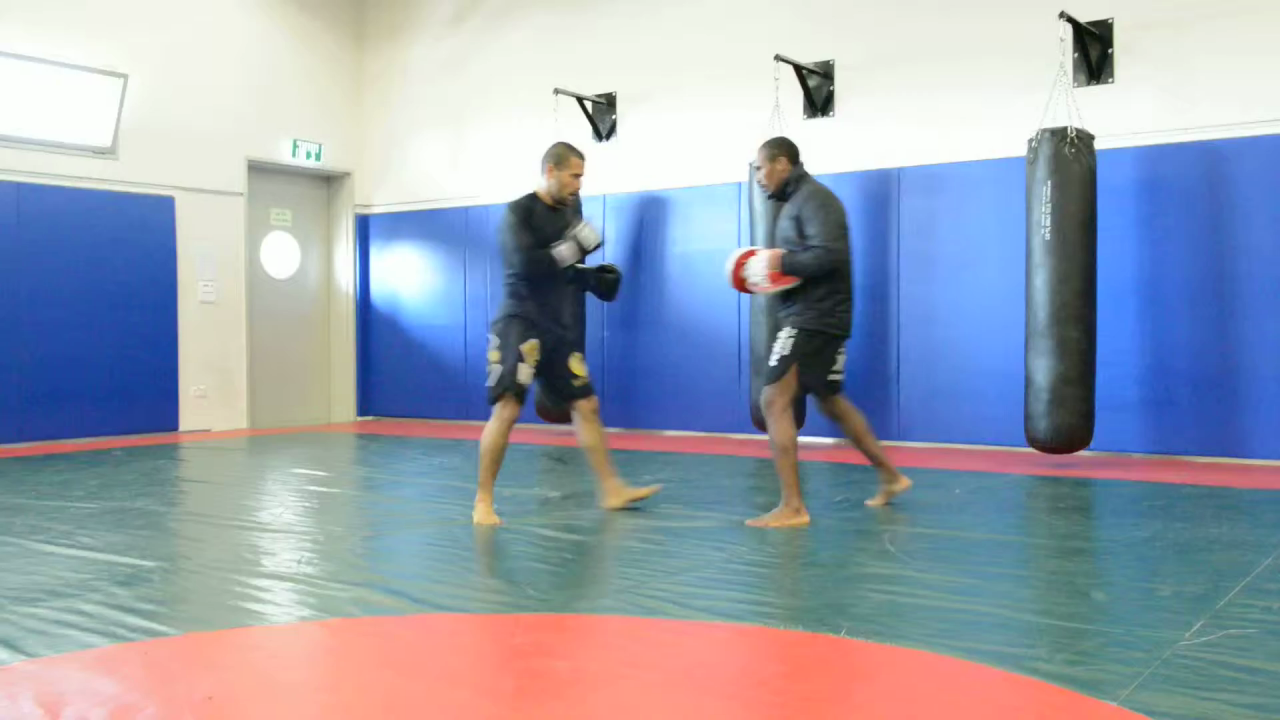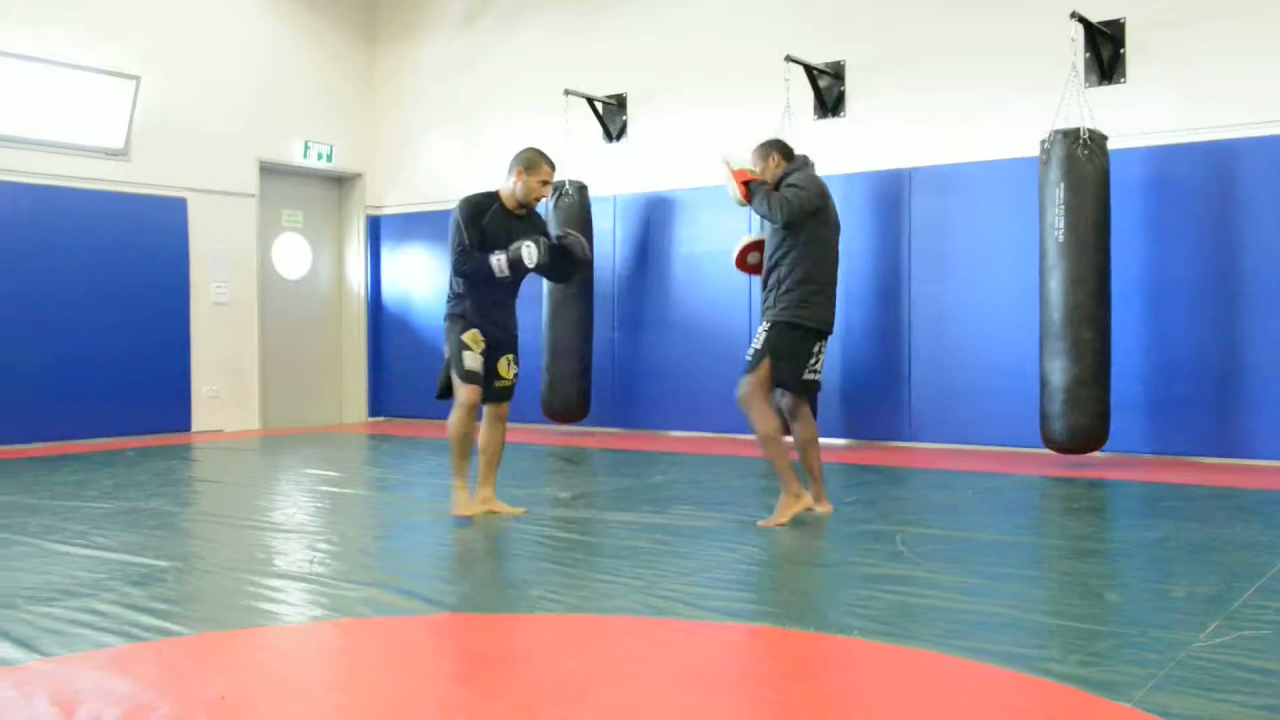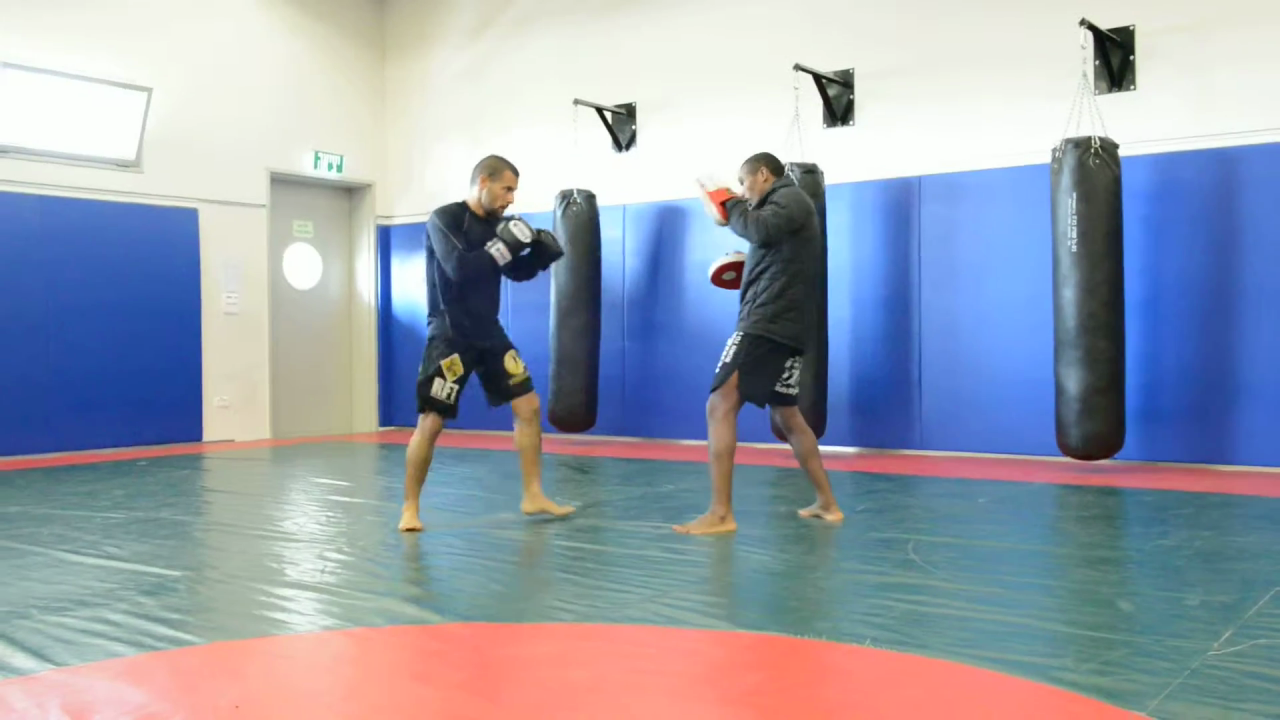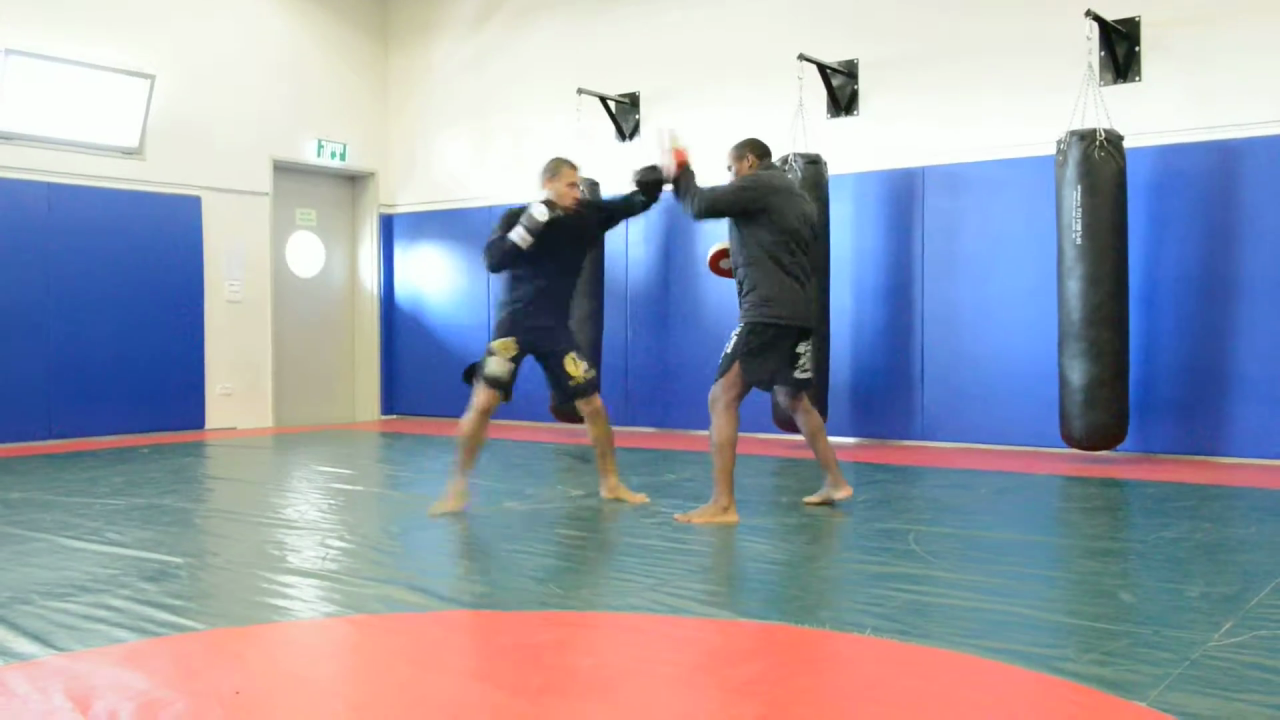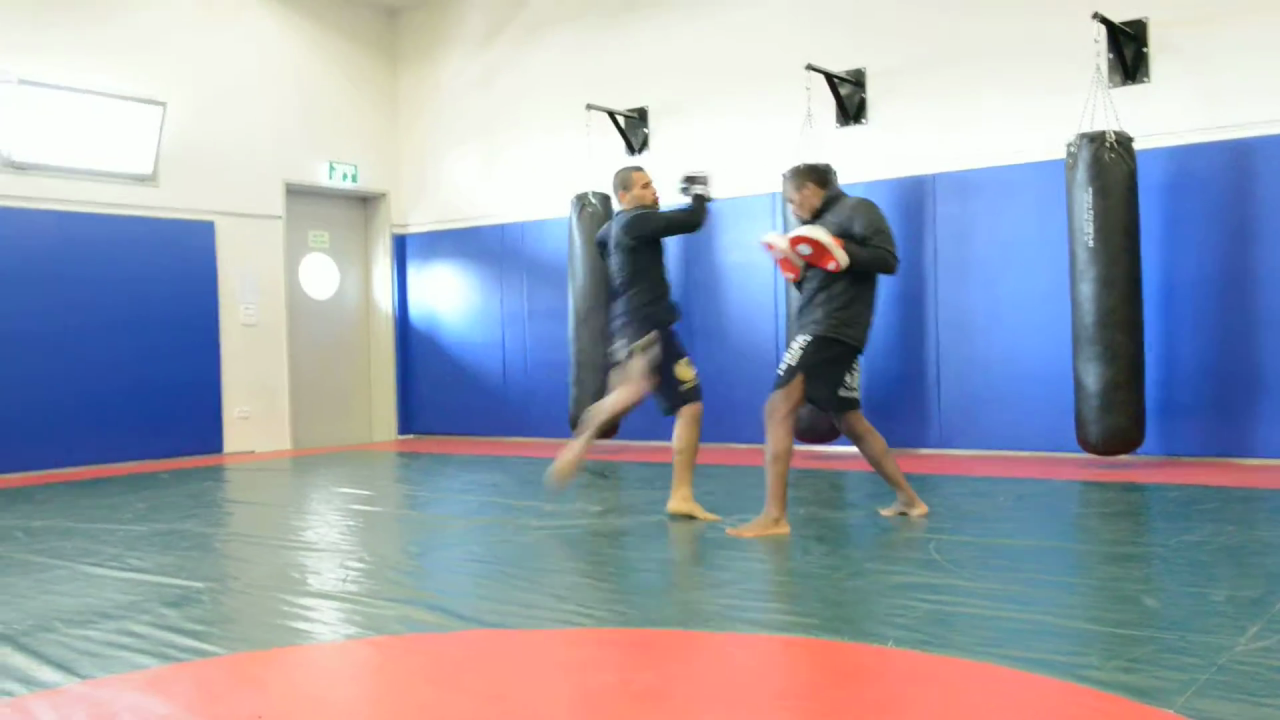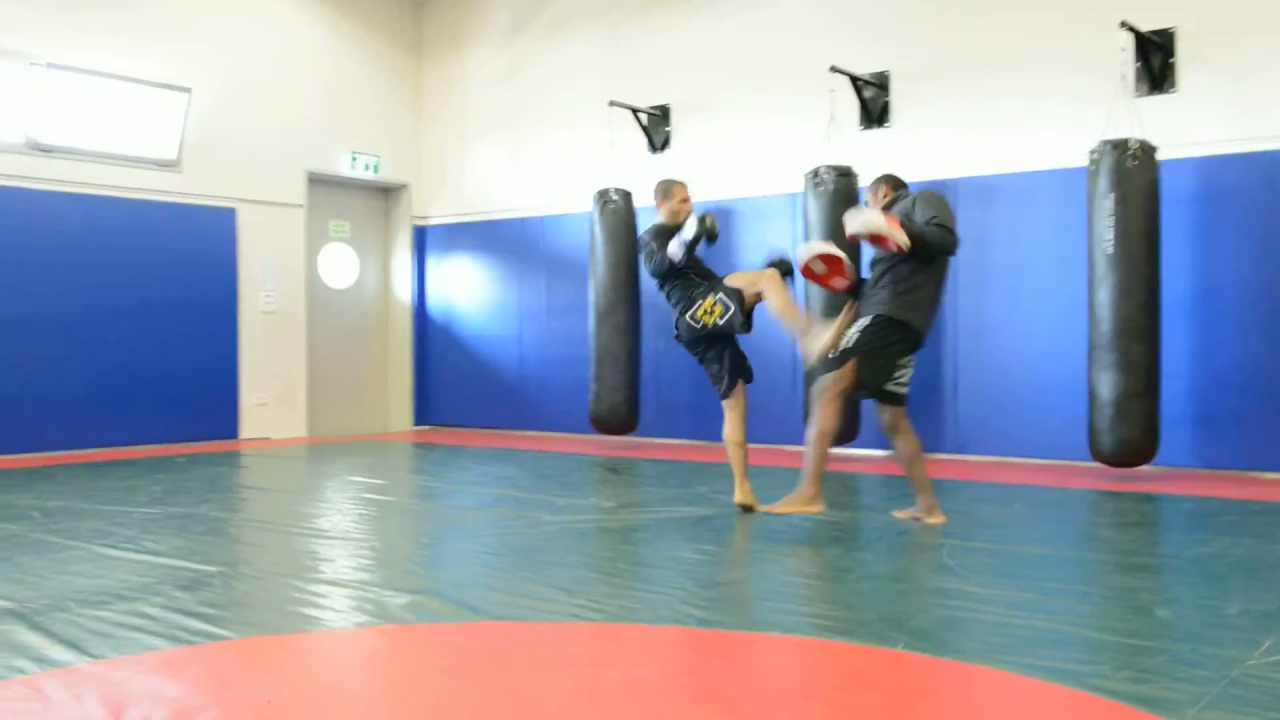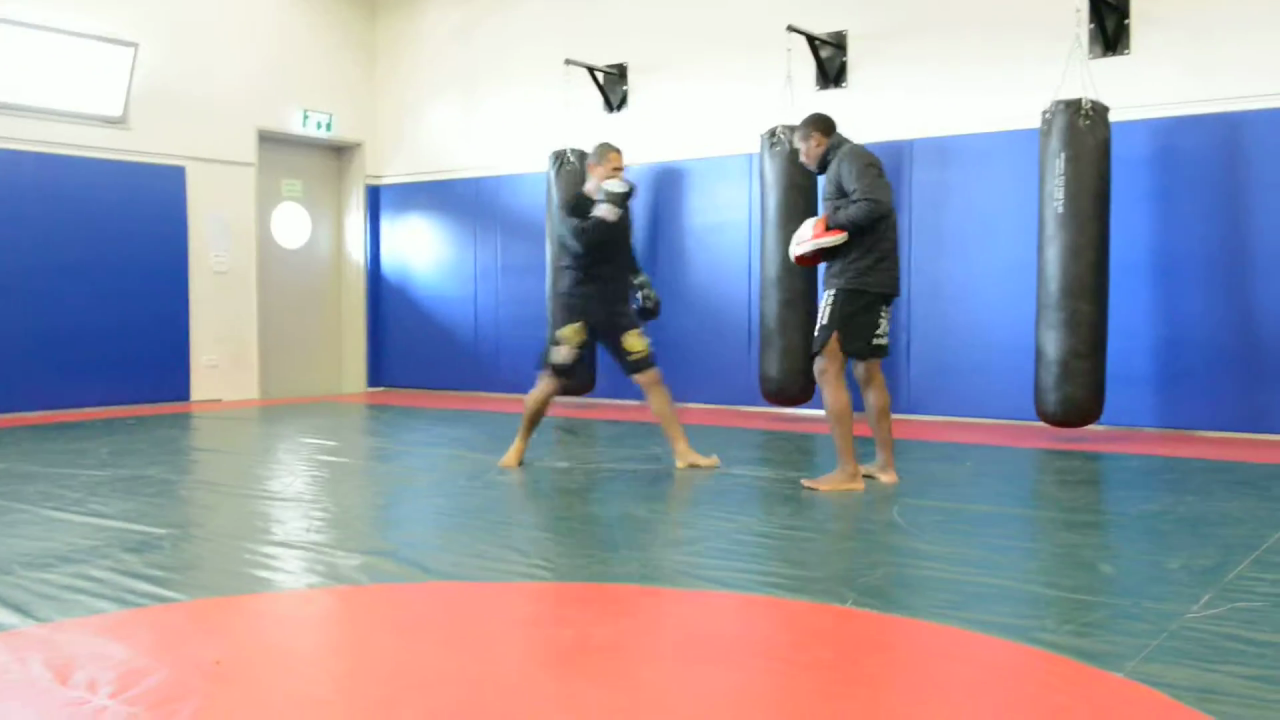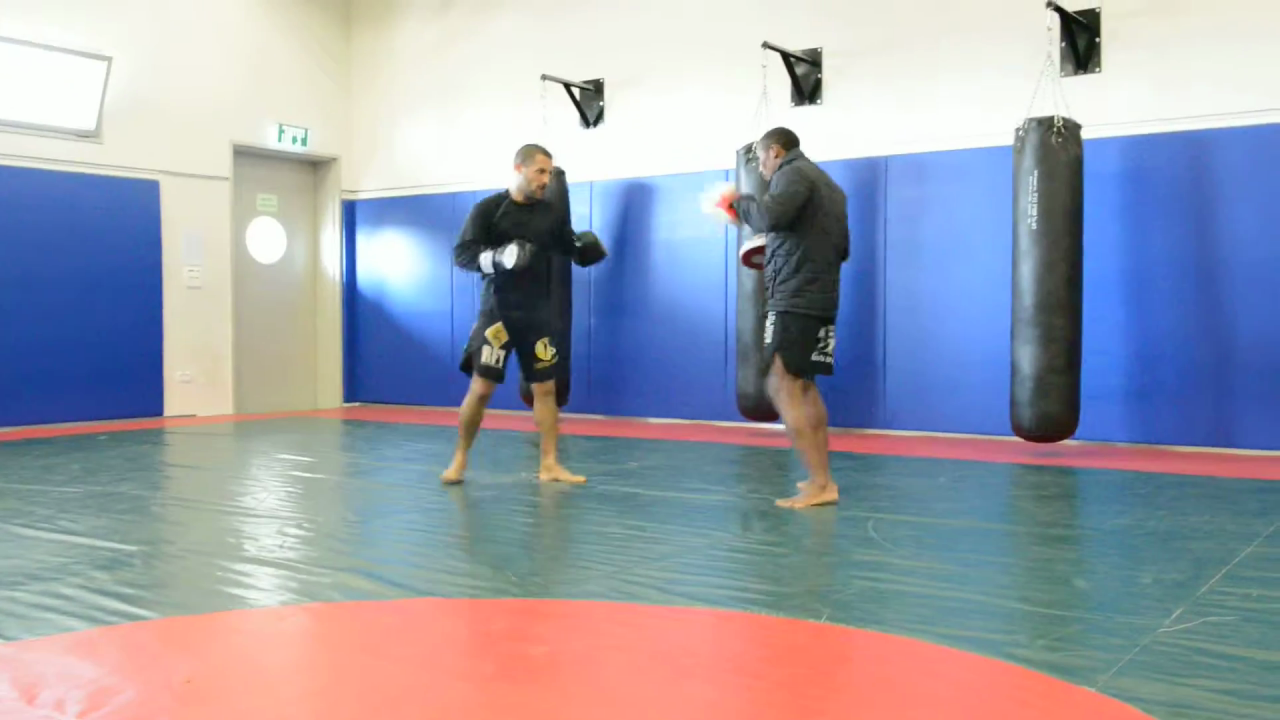
dt=0.4s
person 1, frame 1
left shoulder: (814, 198)
right shoulder: (796, 200)
left elbow: (829, 257)
left wrist: (783, 261)
right wrist: (776, 265)
left hip: (813, 318)
right hip: (811, 316)
left knee: (774, 400)
right knee: (830, 401)
left ankle: (793, 506)
right ankle: (890, 476)
person 1, frame 2
left shoulder: (803, 181)
right shoulder: (801, 188)
left elbow: (782, 212)
left wrist: (753, 188)
right wrist: (768, 259)
left hip: (794, 311)
right hip: (810, 312)
left knee: (751, 393)
right knee: (795, 403)
left ankle: (792, 490)
right ankle: (817, 494)
person 1, frame 3
left shoulder: (791, 198)
right shoulder: (788, 205)
left elbow: (759, 230)
left wrist: (729, 206)
right wrist: (745, 274)
left hip: (765, 325)
right hip: (788, 328)
left knee: (720, 406)
right knee: (787, 415)
left ankle: (720, 513)
right ankle: (826, 502)
person 1, frame 4
left shoulder: (757, 183)
right shoulder: (798, 196)
left elbow: (699, 205)
left wrist: (681, 173)
left hip: (766, 313)
right hip: (799, 314)
left knee: (722, 399)
right knee: (796, 399)
left ankle: (722, 504)
right ankle: (835, 482)
person 1, frame 5
left shoulder: (859, 210)
right shoulder: (821, 224)
left elbow: (888, 260)
left wrist: (845, 253)
right wrist: (797, 268)
left hip: (831, 329)
right hip: (822, 328)
left knee: (780, 408)
right knee: (851, 421)
left ankle: (774, 516)
right ankle: (909, 498)
person 1, frame 6
left shoulder: (924, 201)
right shoulder: (902, 218)
left elbow: (945, 241)
left wrist: (897, 233)
left hip: (891, 316)
right hip: (895, 319)
left knee: (827, 389)
right knee: (893, 417)
left ankle: (809, 492)
right ankle: (927, 505)
person 1, frame 7
left shoulder: (849, 158)
right shoulder: (853, 161)
left elbow: (874, 206)
left wrist: (832, 219)
right wrist: (835, 234)
left hip: (854, 280)
right hip: (876, 279)
left knee: (828, 368)
right knee: (867, 372)
left ankle: (847, 471)
right ankle: (885, 464)
person 1, frame 8
left shoulder: (794, 174)
right shoulder: (828, 185)
left elbow: (770, 217)
right elbow: (841, 250)
left wrist: (741, 201)
left hip: (796, 300)
right hip: (820, 300)
left knee: (781, 387)
right knee: (802, 385)
left ankle: (819, 482)
right ankle: (822, 476)
person 2, frame 1
left shoulder: (568, 211)
right shoulder: (520, 212)
right elbow: (524, 265)
right wrist: (573, 247)
left hip: (555, 326)
right hip: (521, 324)
left knee: (587, 406)
right knee: (507, 410)
left ankle: (612, 490)
right ankle: (483, 501)
person 2, frame 2
left shoulder: (533, 222)
right shoulder: (472, 209)
left elbow: (555, 273)
right elbow: (460, 266)
left wrist: (572, 255)
right wrist: (510, 260)
left hip: (504, 324)
right hip: (467, 318)
left knee: (497, 410)
right knee: (468, 397)
left ankle: (486, 493)
right ankle: (460, 484)
person 2, frame 3
left shoulder: (495, 222)
right shoulder: (443, 219)
left elbow: (516, 270)
right elbow: (461, 268)
left wrist: (541, 251)
right wrist: (507, 244)
left hip: (490, 334)
right hip: (449, 337)
left knee: (529, 407)
right knee: (430, 424)
left ankle: (533, 496)
right ankle: (410, 507)
person 2, frame 4
left shoulder: (584, 214)
right shoulder: (514, 217)
left elbow: (631, 204)
right elbow: (493, 261)
left wrist: (652, 184)
right wrist: (527, 226)
left hip: (555, 330)
right hip: (513, 326)
left knee: (594, 407)
right knee: (484, 402)
left ankle: (611, 483)
right ankle: (459, 484)
person 2, frame 5
left shoulder: (619, 225)
right shoulder: (634, 220)
left elbow: (603, 242)
right elbow: (691, 221)
right wrist: (698, 190)
left hip: (659, 329)
right hip: (638, 326)
left knee: (692, 409)
right knee: (634, 393)
left ankle: (682, 497)
right ankle: (579, 445)
person 2, frame 6
left shoulder: (677, 236)
right shoulder: (656, 234)
left elbow: (711, 280)
right elbow: (659, 267)
left wrist: (769, 266)
right wrist: (687, 235)
left hip: (701, 327)
right hip: (699, 310)
left knee: (734, 407)
right knee: (768, 280)
left ankle: (742, 489)
right ankle: (814, 339)
person 2, frame 7
left shoulder: (620, 207)
right shoulder: (572, 206)
right elbow: (584, 242)
left wrist: (639, 284)
right wrist: (608, 204)
left hip: (616, 309)
right hip: (579, 307)
left knee: (650, 377)
right knee: (549, 385)
left ankle: (682, 450)
right ankle: (520, 445)
person 2, frame 8
left shoulder: (549, 211)
right shoulder: (488, 209)
left elbow: (567, 246)
right elbow: (462, 254)
right wrist: (498, 259)
left hip: (537, 314)
right hip: (498, 312)
left knee: (545, 387)
right knee: (481, 389)
left ankle: (550, 465)
right ankle: (458, 461)
